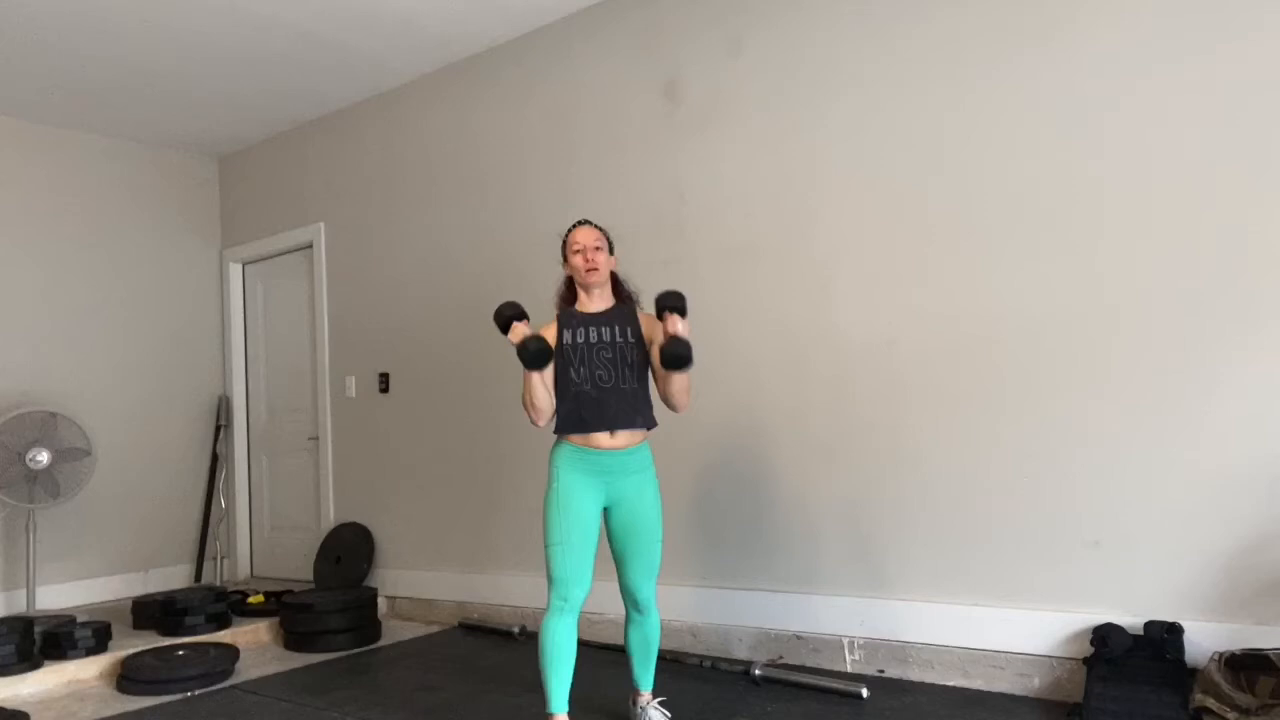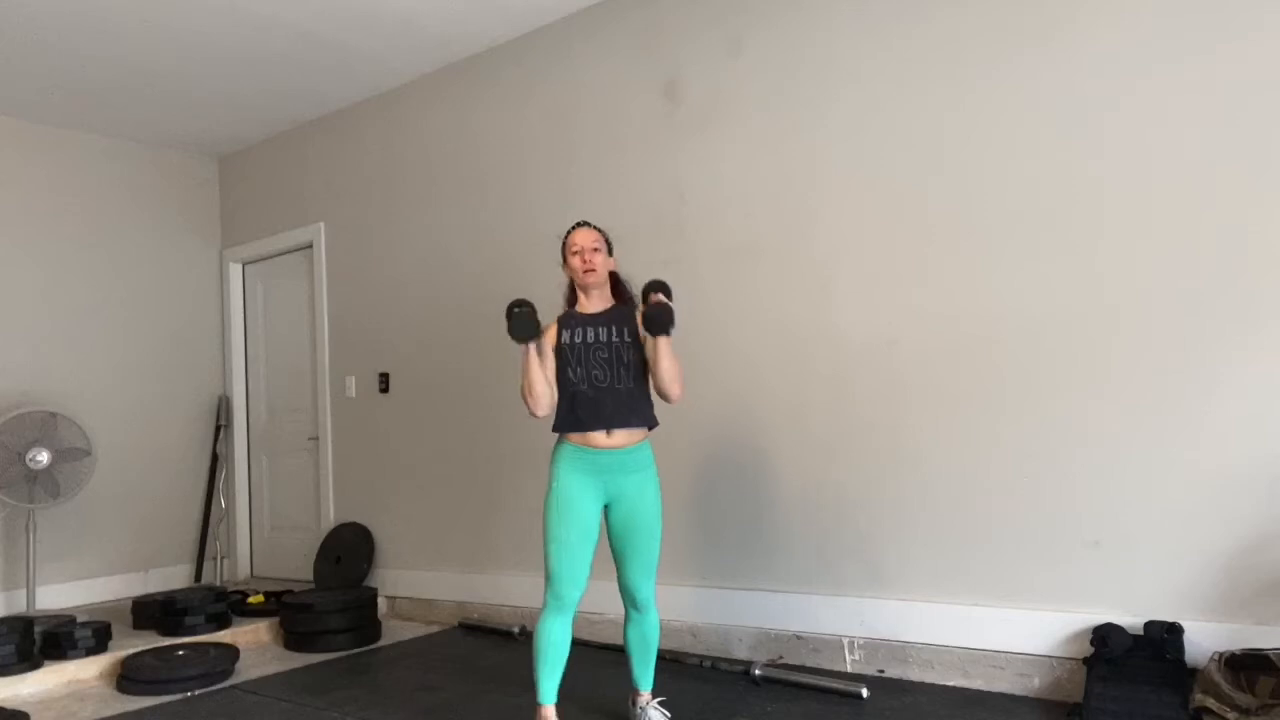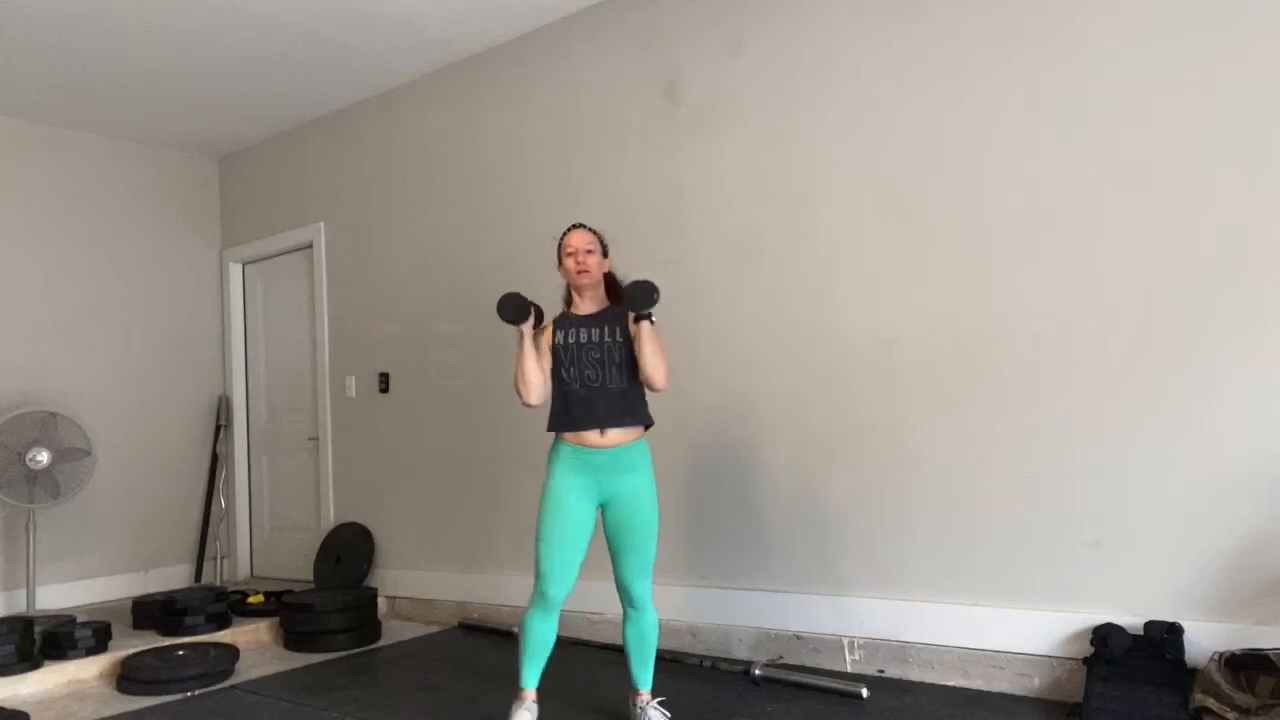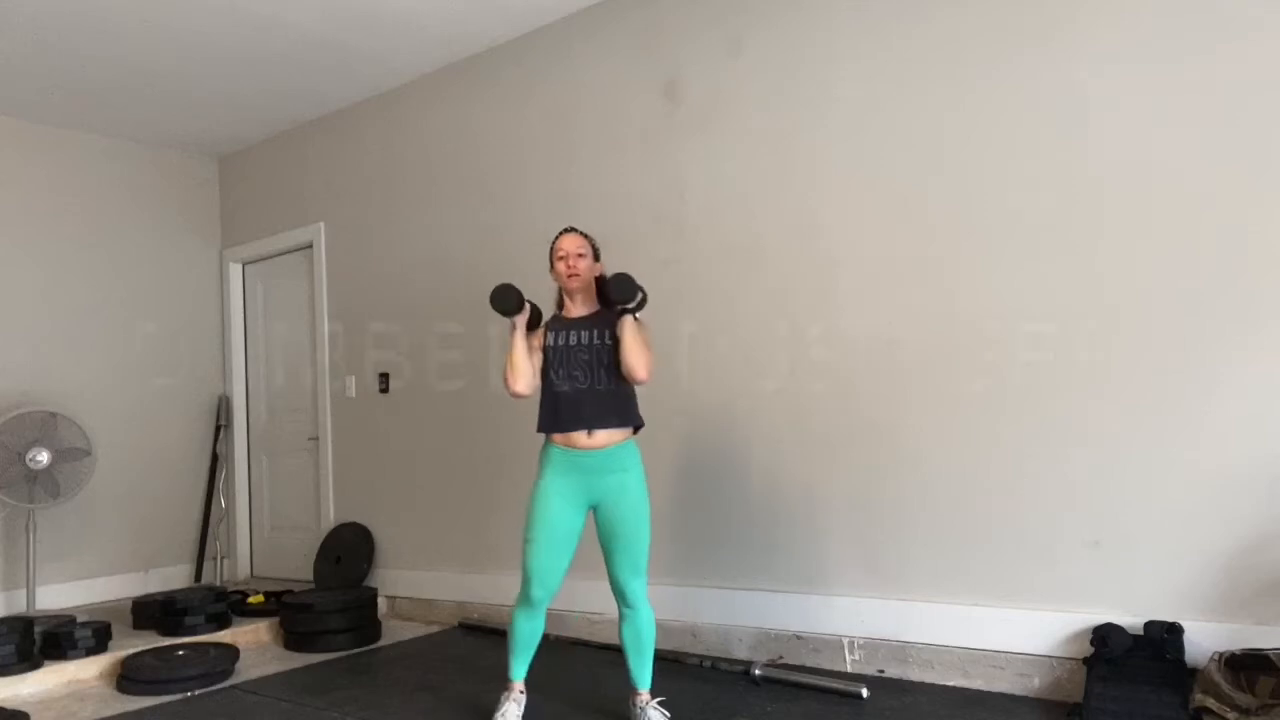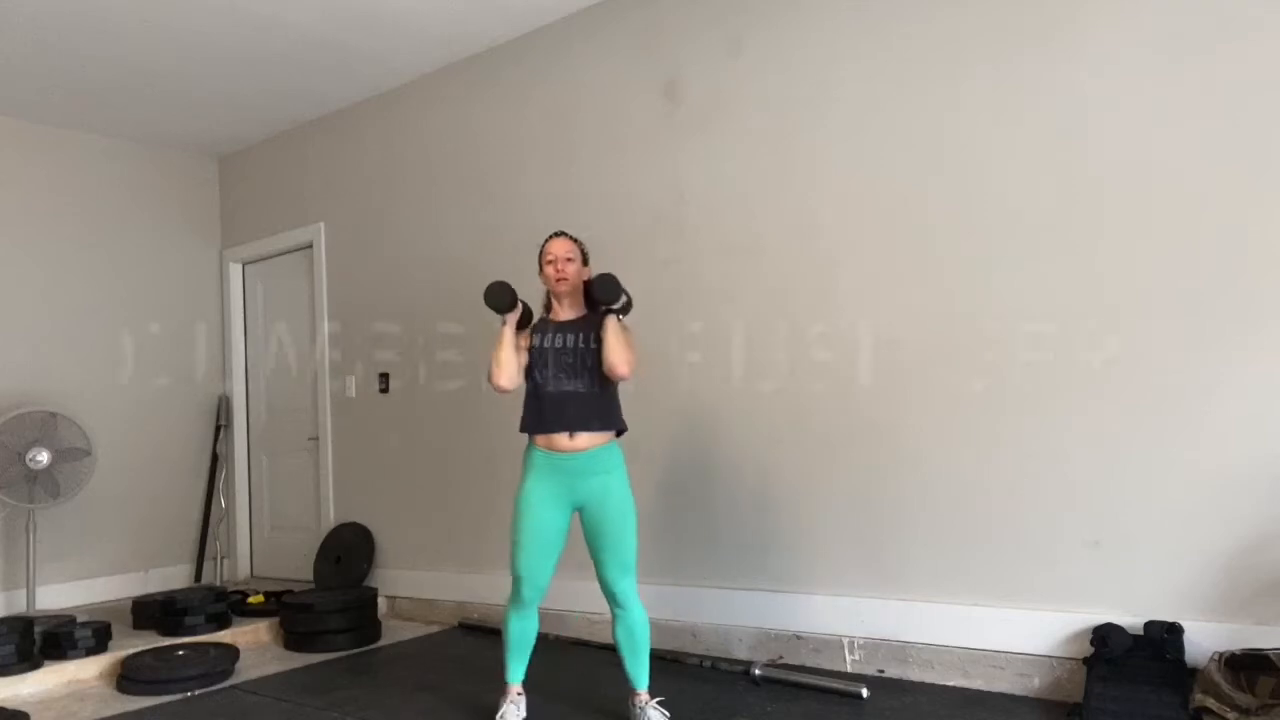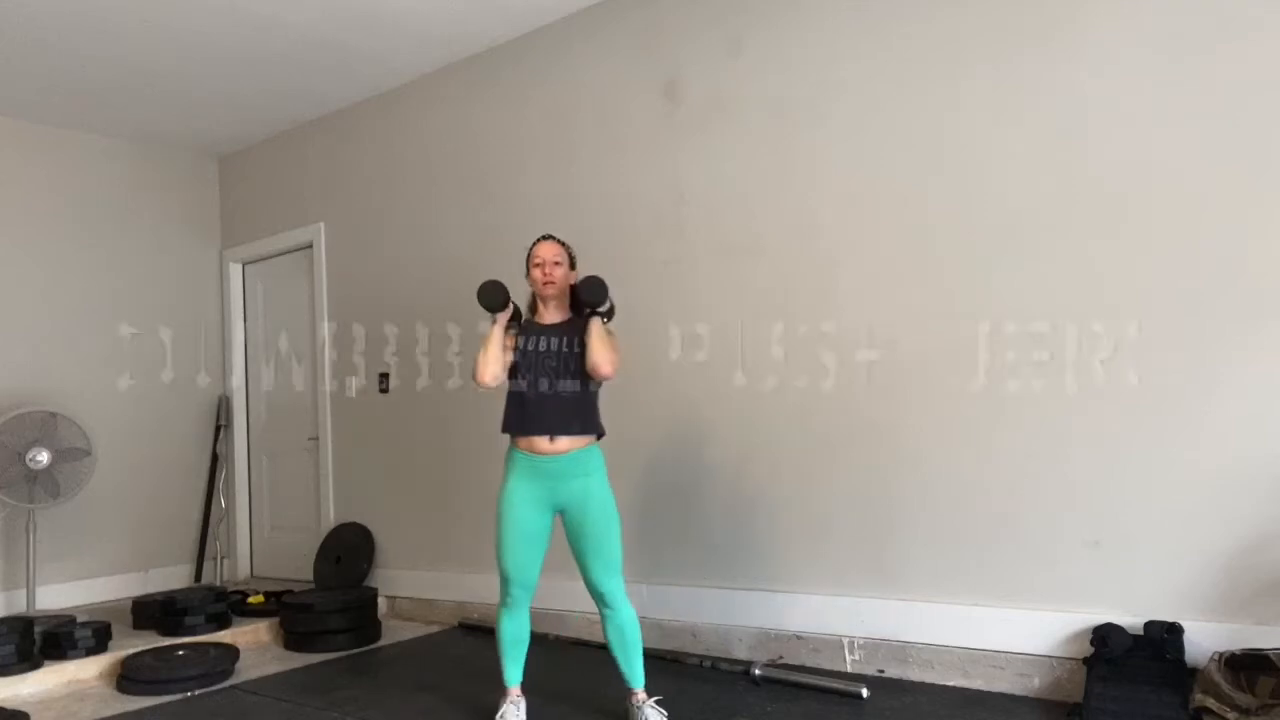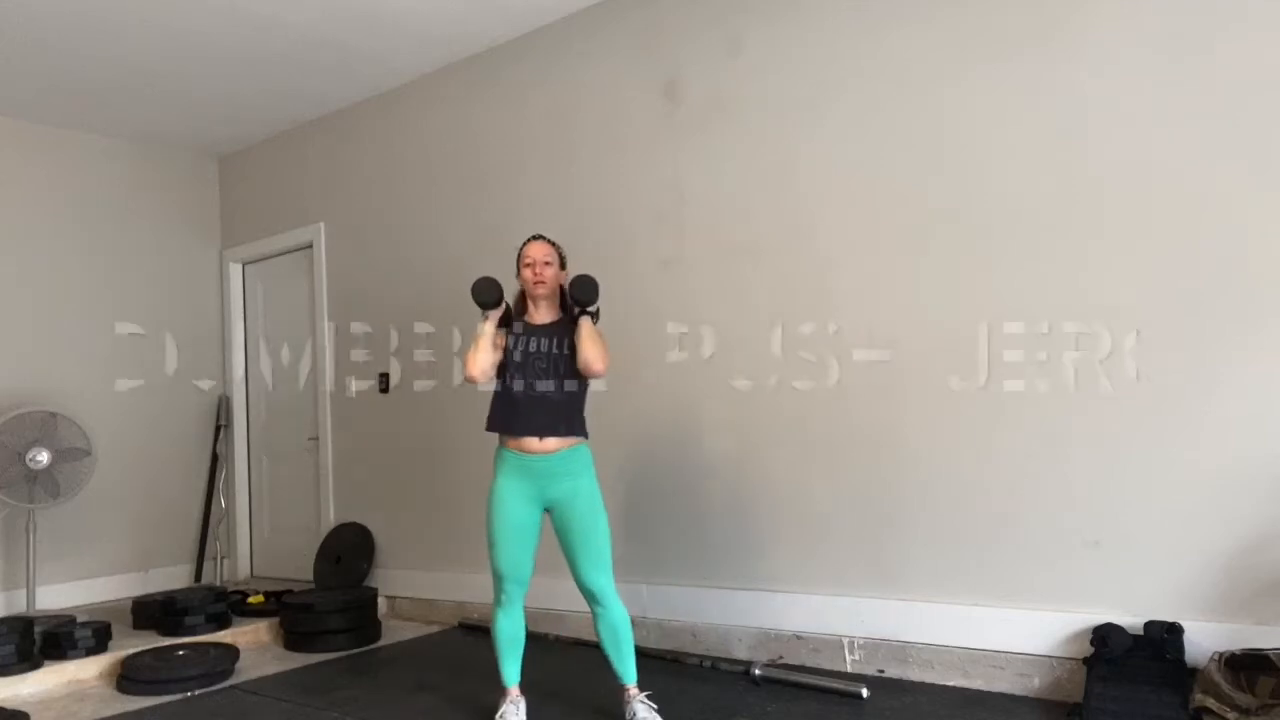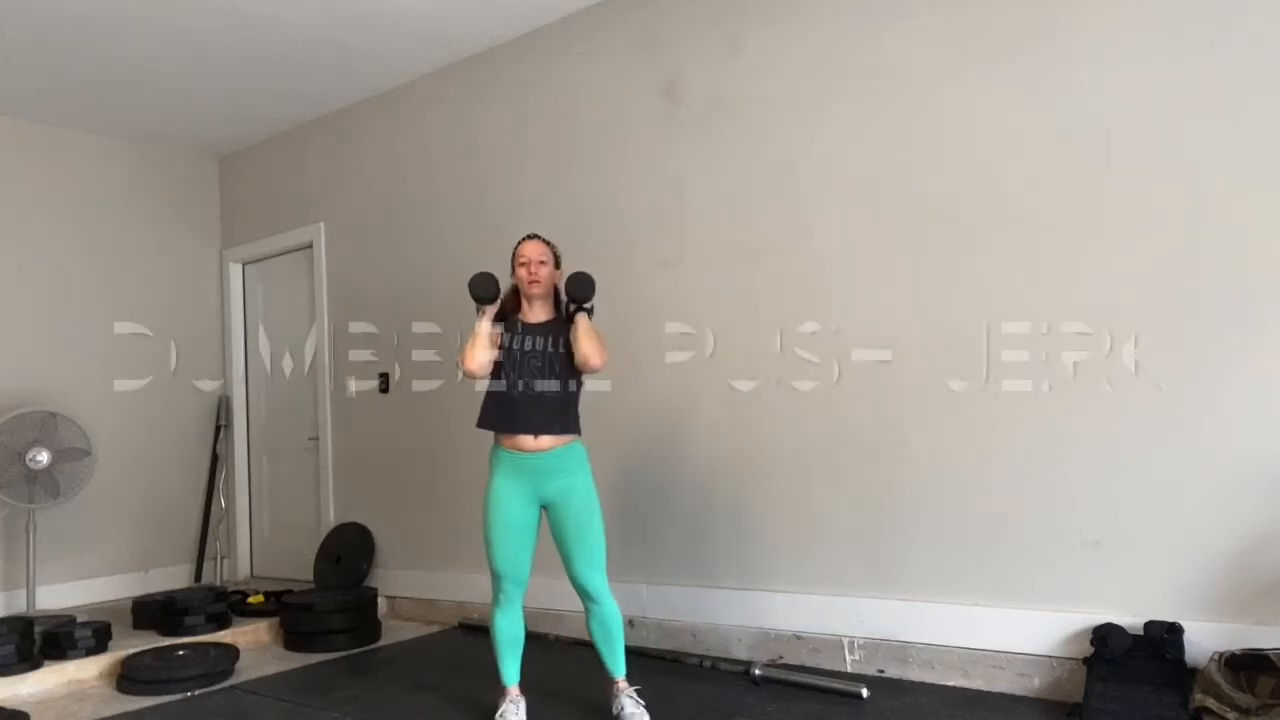
dt=0.1s
person 1, frame 1
left shoulder: (642, 320)
right shoulder: (556, 330)
left elbow: (677, 400)
right elbow: (540, 415)
right wrist: (529, 363)
left hip: (634, 468)
right hip: (576, 467)
left knee: (642, 596)
right knee: (566, 595)
person 1, frame 2
left shoulder: (639, 319)
right shoulder: (557, 330)
left elbow: (672, 391)
right elbow: (540, 408)
left wrist: (662, 330)
right wrist: (528, 346)
left hip: (635, 467)
right hip: (576, 467)
left knee: (640, 595)
right knee: (563, 595)
person 1, frame 3
left shoulder: (630, 320)
right shoulder: (553, 331)
left elbow: (658, 380)
right elbow: (532, 394)
left wrist: (642, 318)
right wrist: (524, 333)
left hip: (629, 465)
right hip: (571, 465)
left knee: (637, 592)
right knee: (550, 591)
person 1, frame 4
left shoulder: (618, 322)
right shoulder: (545, 333)
left elbow: (640, 372)
right elbow: (519, 386)
left wrist: (626, 314)
right wrist: (517, 327)
left hip: (619, 466)
right hip: (561, 467)
left knee: (632, 592)
right knee: (536, 591)
person 1, frame 5
left shoulder: (606, 325)
right shoulder: (531, 335)
left elbow: (621, 369)
right elbow: (502, 381)
left wrist: (609, 314)
right wrist: (509, 324)
left hip: (602, 467)
right hip: (543, 471)
left knee: (622, 591)
right knee: (526, 592)
person 1, frame 6
left shoulder: (589, 329)
right shoulder: (517, 336)
left elbow: (604, 369)
right elbow: (486, 377)
left wrist: (593, 316)
right wrist: (499, 324)
left hip: (583, 470)
right hip: (525, 473)
left knee: (609, 590)
right knee: (515, 591)
person 1, frame 7
left shoulder: (578, 329)
right shoulder: (504, 333)
left elbow: (595, 366)
right elbow: (475, 372)
left wrist: (583, 315)
right wrist: (490, 319)
left hip: (570, 469)
right hip: (513, 471)
left knee: (599, 588)
right knee: (509, 589)
person 1, frame 8
left shoulder: (572, 328)
right shoulder: (501, 331)
left elbow: (594, 361)
right elbow: (474, 366)
left wrist: (580, 312)
right wrist: (486, 315)
left hip: (566, 467)
right hip: (510, 470)
left knee: (593, 585)
right knee: (507, 589)
